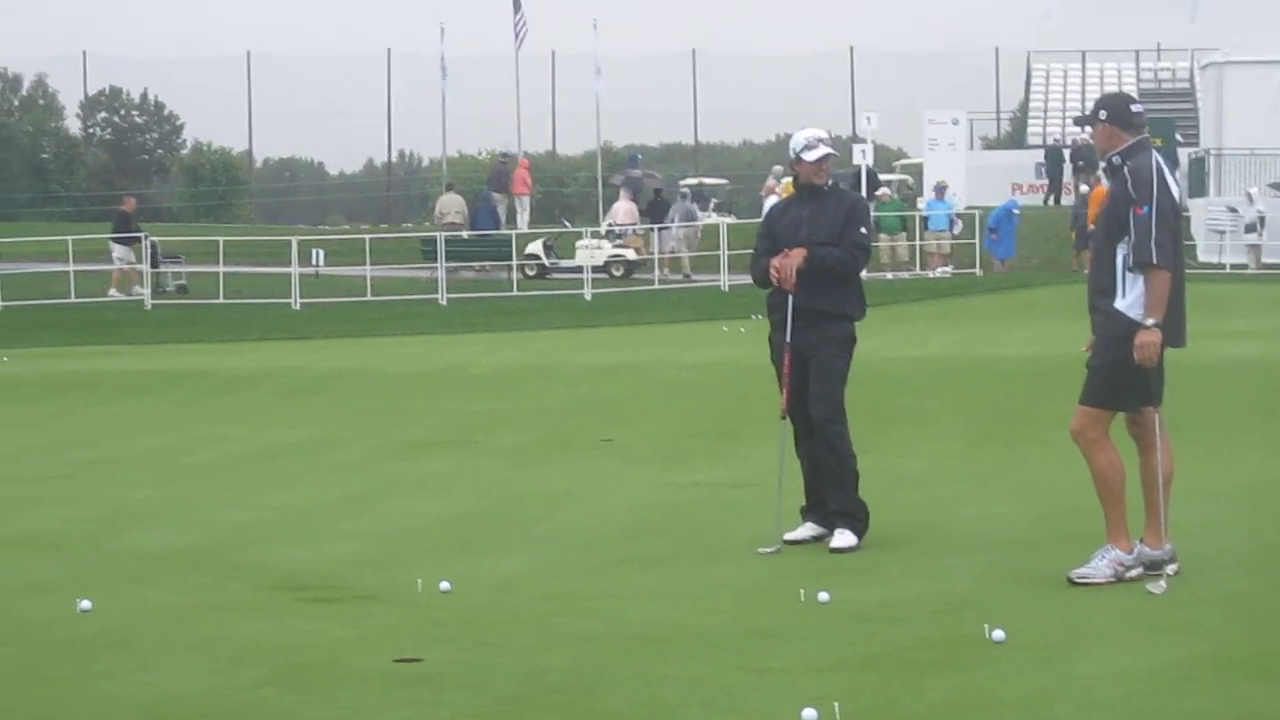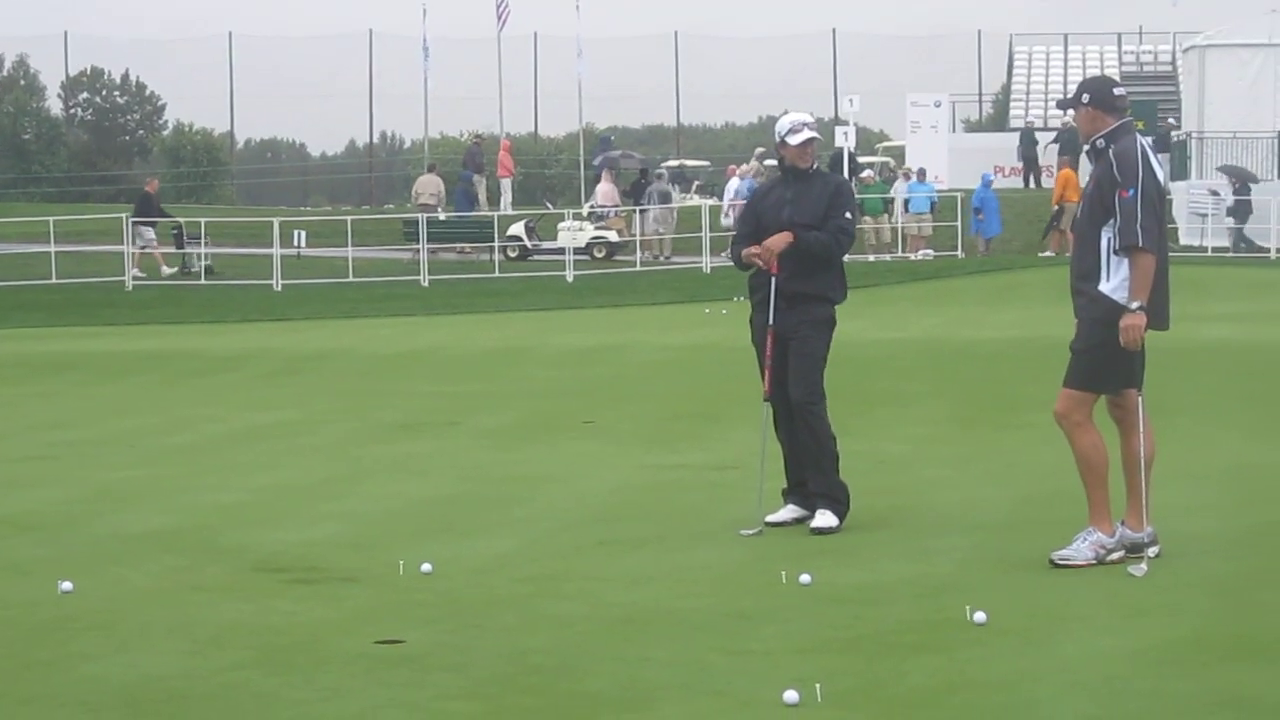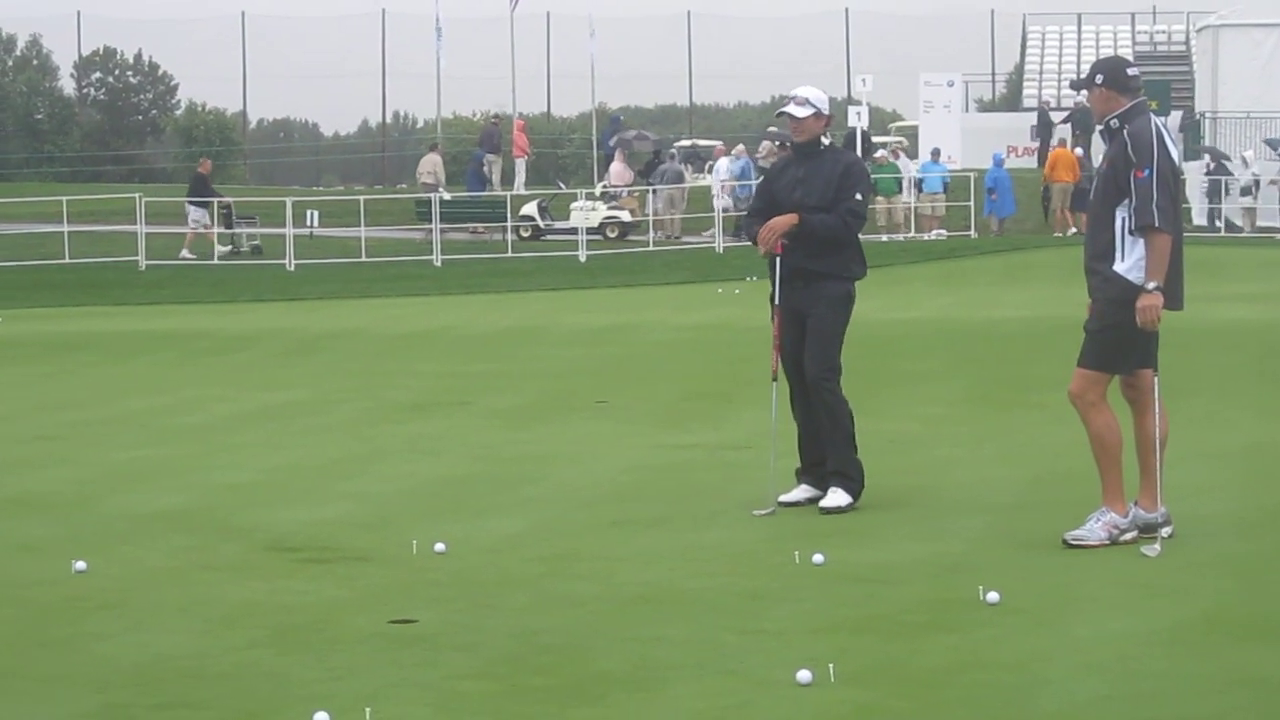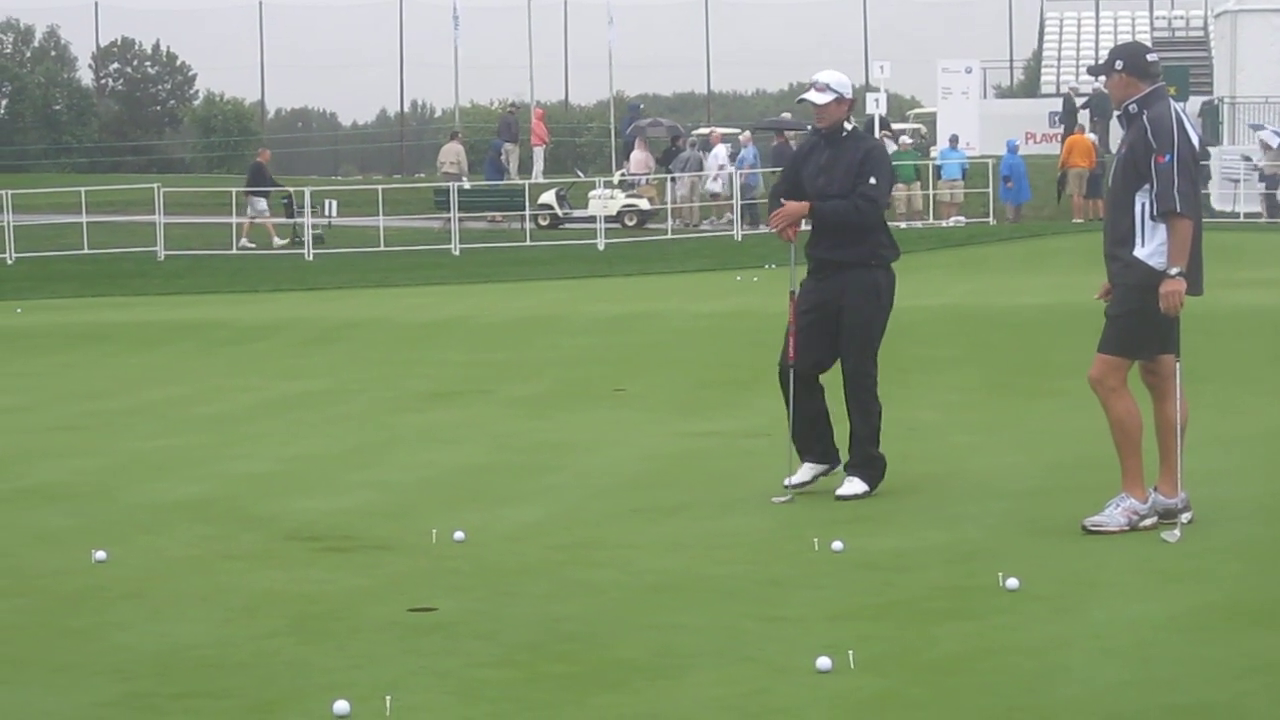
dt=0.7s
person 1, frame 1
left shoulder: (1142, 173)
right shoulder: (1135, 171)
left elbow: (1158, 256)
left wrist: (1150, 323)
left hip: (1134, 325)
right hip: (1129, 323)
left knee: (1088, 428)
right knee: (1144, 427)
left ankle: (1121, 550)
right ankle: (1155, 547)
person 1, frame 2
left shoulder: (1126, 156)
right shoulder: (1116, 154)
left elbow: (1143, 239)
left wrist: (1136, 306)
left hip: (1117, 307)
right hip: (1110, 306)
left knee: (1071, 411)
right knee: (1125, 410)
left ankle: (1103, 533)
right ankle: (1136, 530)
person 1, frame 3
left shoulder: (1141, 137)
right shoulder: (1129, 135)
left elbow: (1159, 220)
left wrist: (1153, 287)
left hip: (1133, 288)
right hip: (1124, 286)
left knee: (1086, 391)
right knee: (1139, 391)
left ankle: (1117, 513)
right ankle: (1149, 510)
person 1, frame 4
left shoulder: (1161, 122)
right shoulder: (1145, 121)
left elbow: (1180, 204)
left wrist: (1176, 272)
right wrist: (1122, 271)
left hip: (1153, 274)
right hip: (1143, 272)
left knee: (1106, 376)
right knee: (1158, 378)
left ankle: (1137, 498)
right ankle: (1168, 496)
person 2, frame 1
left shoulder: (850, 204)
right shoulder: (779, 212)
left elbow: (856, 256)
right elbow: (757, 270)
left wrist: (807, 254)
right wrist: (772, 264)
left hip: (831, 326)
right hip: (785, 327)
left knee: (827, 416)
right knee: (801, 421)
left ankle: (849, 518)
right ankle: (818, 513)
person 2, frame 2
left shoulder: (834, 188)
right shoulder: (763, 194)
left elbow: (839, 241)
right elbow: (739, 245)
left wrist: (793, 237)
right wrist: (746, 253)
left hip: (812, 309)
right hip: (767, 309)
left knee: (806, 398)
right knee: (780, 403)
left ankle: (829, 500)
right ankle: (800, 496)
person 2, frame 3
left shoulder: (847, 166)
right shoulder: (781, 169)
left elbow: (848, 221)
right elbow: (755, 216)
left wrist: (797, 220)
right wrist: (762, 235)
left hip: (830, 285)
right hip: (788, 285)
left knee: (821, 376)
right knee: (798, 382)
left ankle: (845, 479)
right ankle: (814, 475)
person 2, frame 4
left shoulder: (870, 151)
right shoulder: (807, 151)
left elbow: (866, 209)
right elbow: (781, 195)
left wrist: (810, 209)
right wrist: (785, 217)
left hip: (864, 276)
right hip: (821, 272)
left knee: (858, 374)
right knee: (795, 366)
left ankle: (865, 467)
right ankle: (818, 453)
